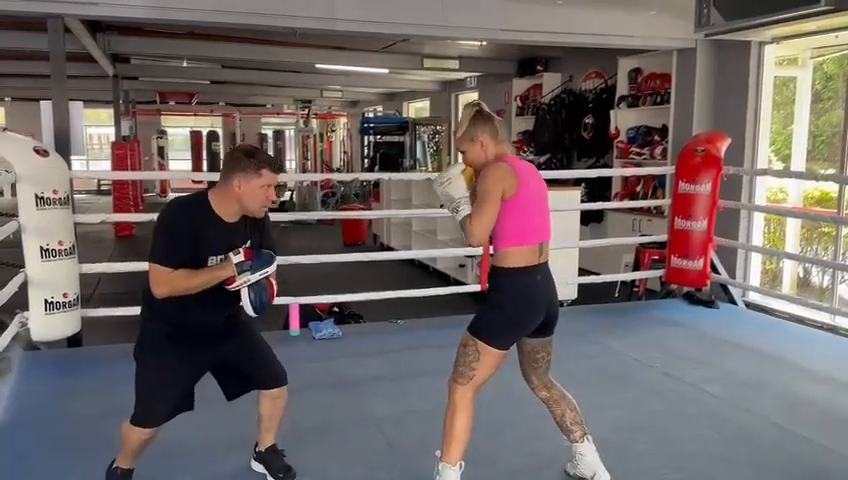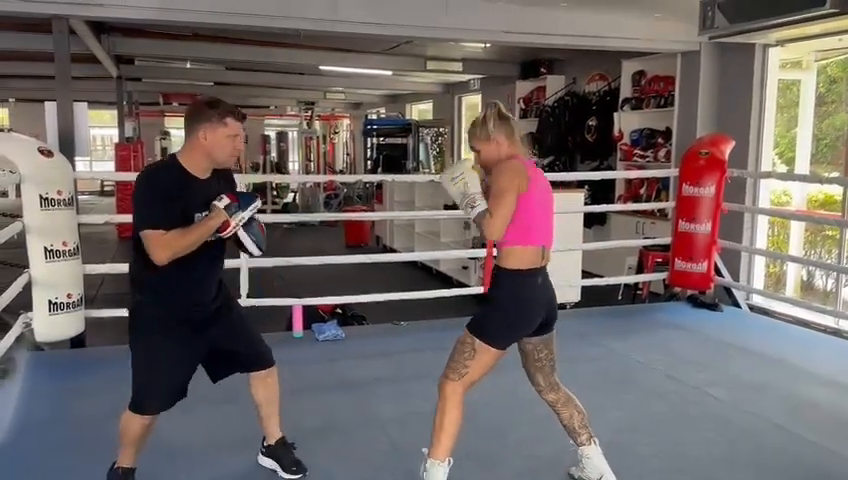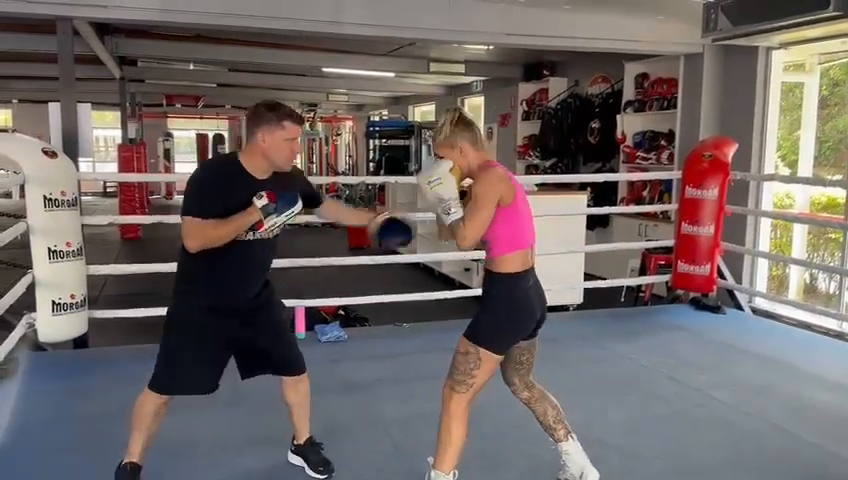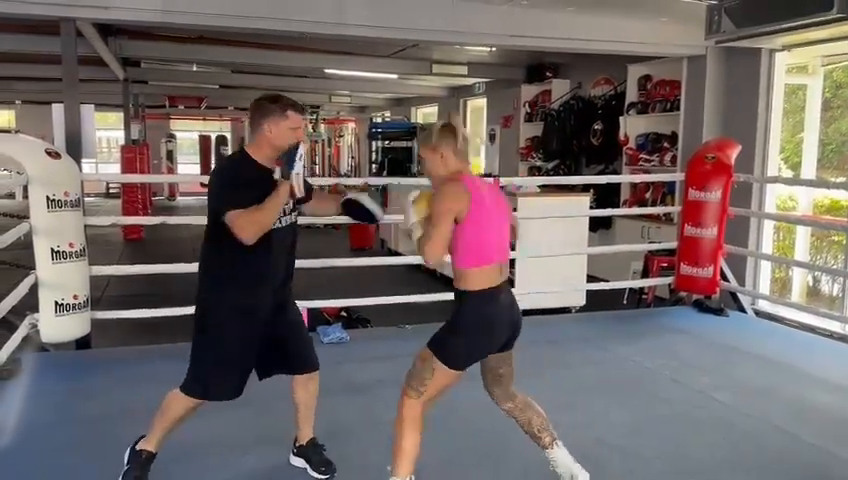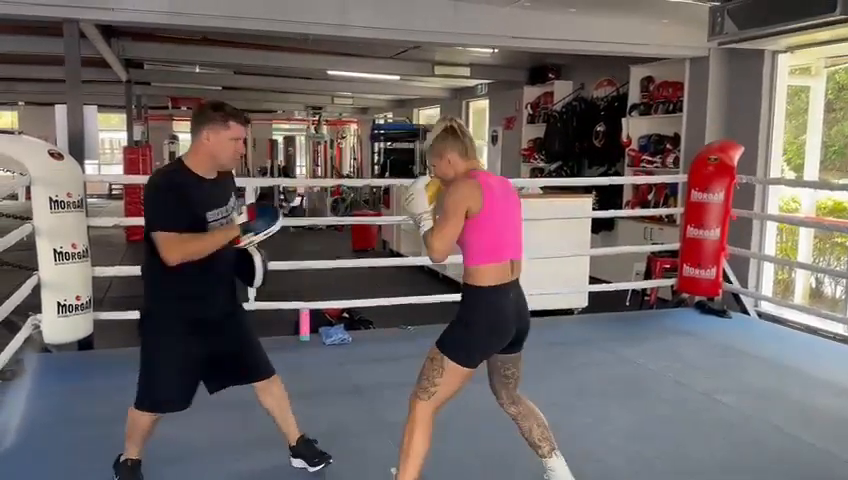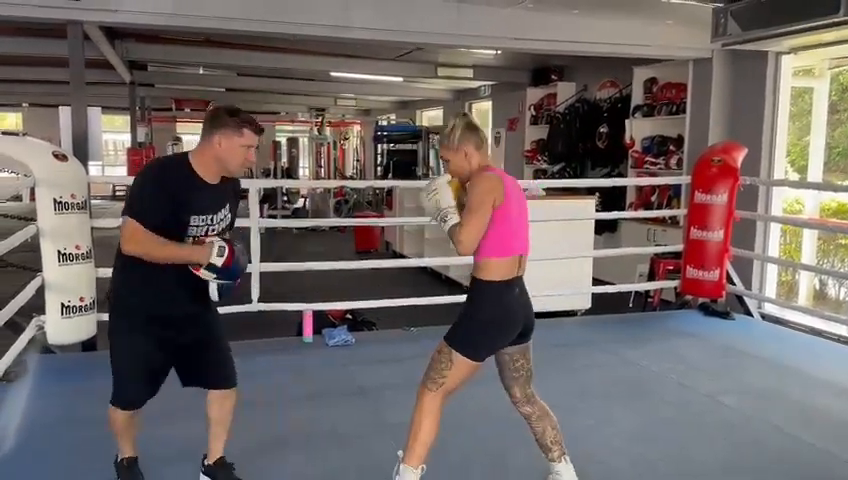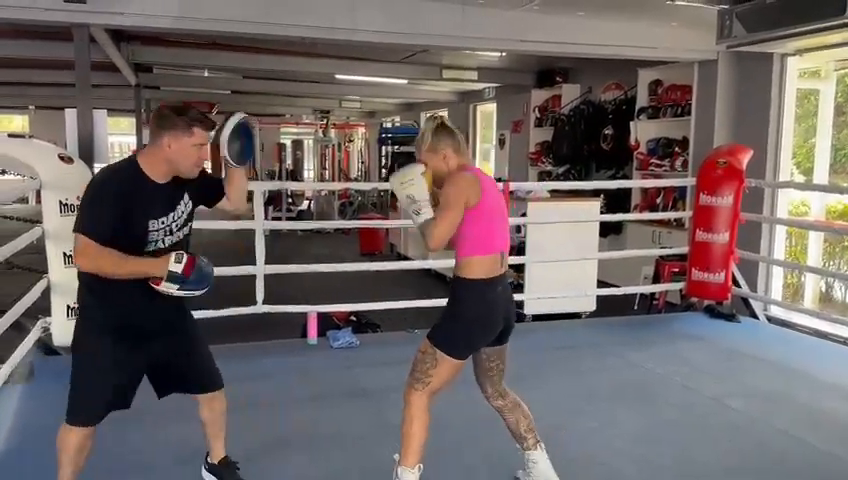
dt=0.4s
person 1, frame 1
left shoulder: (256, 220)
right shoulder: (181, 216)
right elbow: (161, 285)
left wrist: (261, 284)
right wrist: (226, 270)
left hip: (226, 322)
right hip: (169, 331)
left knee: (275, 383)
right knee: (148, 419)
left ankle: (265, 452)
person 1, frame 2
left shoulder: (223, 177)
right shoulder: (156, 180)
right elbow: (161, 251)
left wrist: (243, 228)
right wrist: (217, 217)
left hip: (213, 301)
right hip: (160, 313)
left knee: (263, 364)
right knee: (146, 405)
left ankle: (274, 445)
person 1, frame 3
left shoulder: (289, 179)
right shoulder: (213, 175)
left elbow: (327, 207)
right elbow: (194, 239)
left wrist: (371, 219)
right wrist: (254, 213)
left hip: (255, 299)
right hip: (202, 304)
left knee: (295, 371)
right knee: (164, 386)
left ankle: (302, 444)
person 1, frame 4
left shoulder: (288, 168)
right shoulder: (232, 172)
left elbow: (312, 202)
right elbow: (249, 231)
left wrist: (347, 202)
right wrist: (284, 187)
left hip: (274, 298)
right hip: (227, 302)
left knee: (307, 369)
right knee: (200, 389)
left ankle: (304, 445)
person 1, frame 5
left shoulder: (224, 178)
right shoulder: (167, 184)
right elbow: (173, 251)
right wrist: (235, 230)
left hip: (220, 306)
right hip: (174, 314)
left knee: (263, 375)
right knee: (155, 400)
left ankle: (298, 445)
person 1, frame 6
left shoulder: (229, 185)
right shoulder: (161, 176)
right elbow: (133, 241)
right wrist: (201, 254)
left hip: (194, 304)
right hip: (139, 308)
left knee: (224, 384)
right knee: (127, 399)
person 1, frame 7
left shoulder: (188, 178)
right shoulder: (112, 185)
left elbow: (235, 202)
right elbow: (86, 257)
left wrist: (237, 161)
right wrist: (160, 265)
left hip: (169, 315)
right hip: (109, 324)
left knee: (211, 388)
right knee: (83, 416)
person 2, frame 1
left shoulder: (495, 172)
right shoulder: (529, 171)
left elbow: (477, 234)
left wrist: (456, 197)
right wrist: (473, 194)
left hip: (512, 293)
right hip: (543, 289)
left knee: (461, 389)
right knee: (541, 381)
person 2, frame 2
left shoulder: (507, 169)
right shoulder: (537, 175)
left elbow: (494, 232)
left wrist: (471, 197)
right wrist: (476, 195)
left hip: (512, 294)
right hip: (541, 291)
left knee: (452, 384)
right knee: (547, 385)
person 2, frame 3
left shoulder: (489, 178)
right shoulder: (500, 177)
left elbow: (464, 239)
right elbow: (481, 237)
left wrist: (445, 197)
right wrist: (448, 196)
left hip: (505, 299)
right hip: (528, 294)
left knee: (456, 396)
right knee: (521, 383)
person 2, frame 4
left shoulder: (449, 191)
right shoulder: (493, 193)
left elbow: (432, 257)
left wrist: (416, 223)
left hip: (473, 315)
right hip: (503, 308)
left knee: (411, 401)
right knee: (504, 395)
person 2, frame 5
left shoulder: (461, 189)
right shoulder: (505, 187)
left elbow: (437, 252)
left wrist: (422, 213)
left hip: (482, 311)
right hip: (513, 307)
left knee: (422, 404)
right knee: (510, 398)
person 2, frame 6
left shoulder: (484, 182)
right shoulder: (509, 182)
left elbow: (466, 244)
left wrist: (445, 209)
right wrist: (458, 207)
left hip: (489, 305)
right hip: (517, 301)
left knee: (430, 394)
right knee: (523, 397)
person 2, frame 7
left shoulder: (459, 182)
right shoulder: (484, 181)
left elbow: (435, 241)
left wrist: (417, 200)
right wrist: (427, 198)
left hip: (472, 302)
right hip: (500, 299)
left knee: (417, 393)
right knee: (494, 389)
